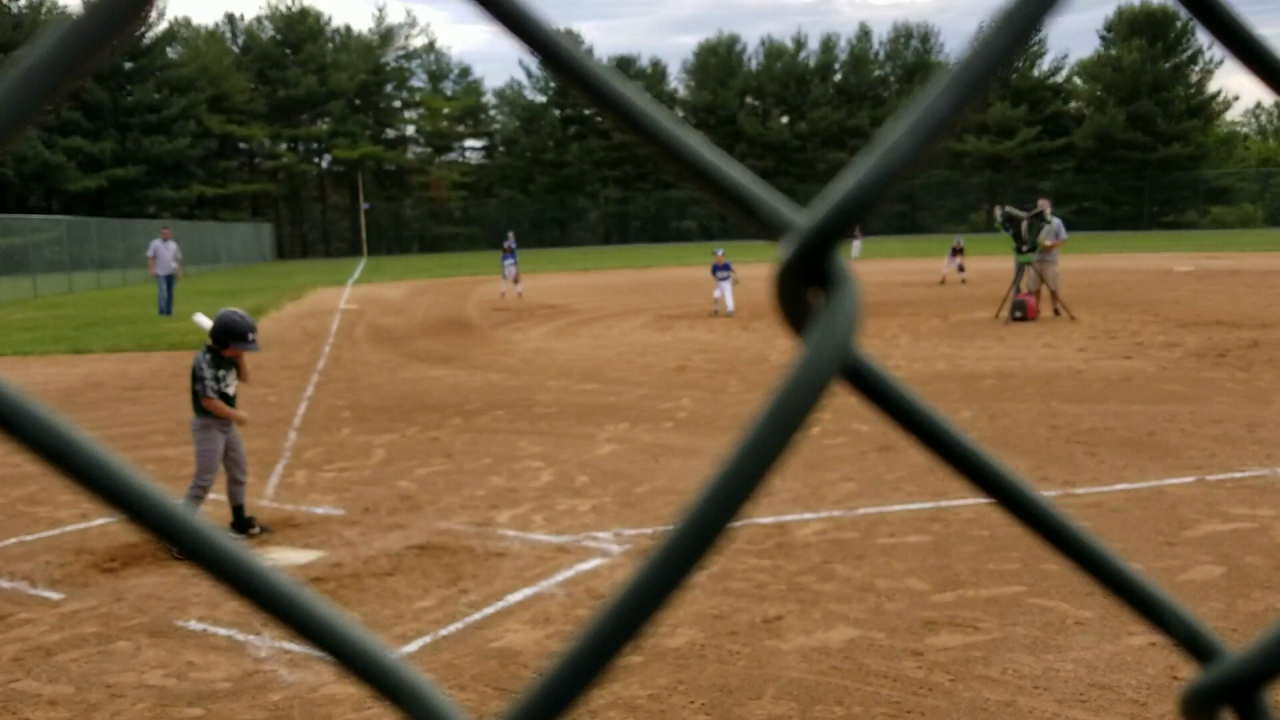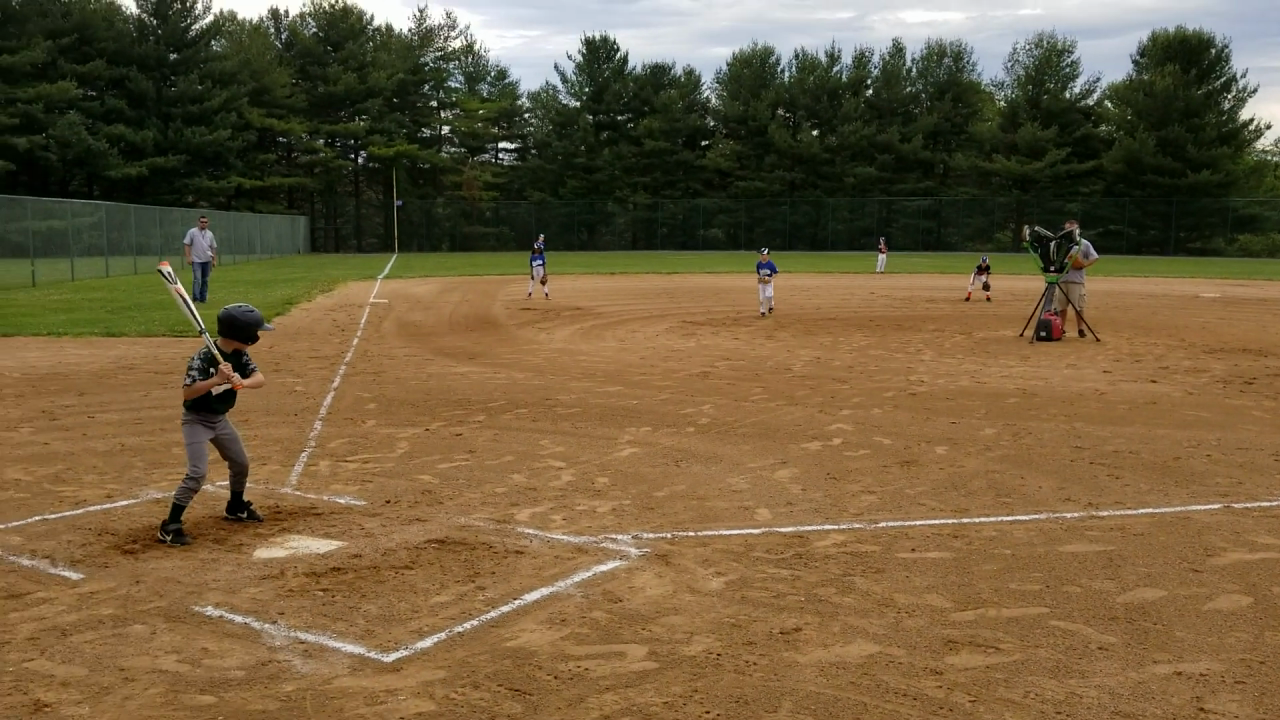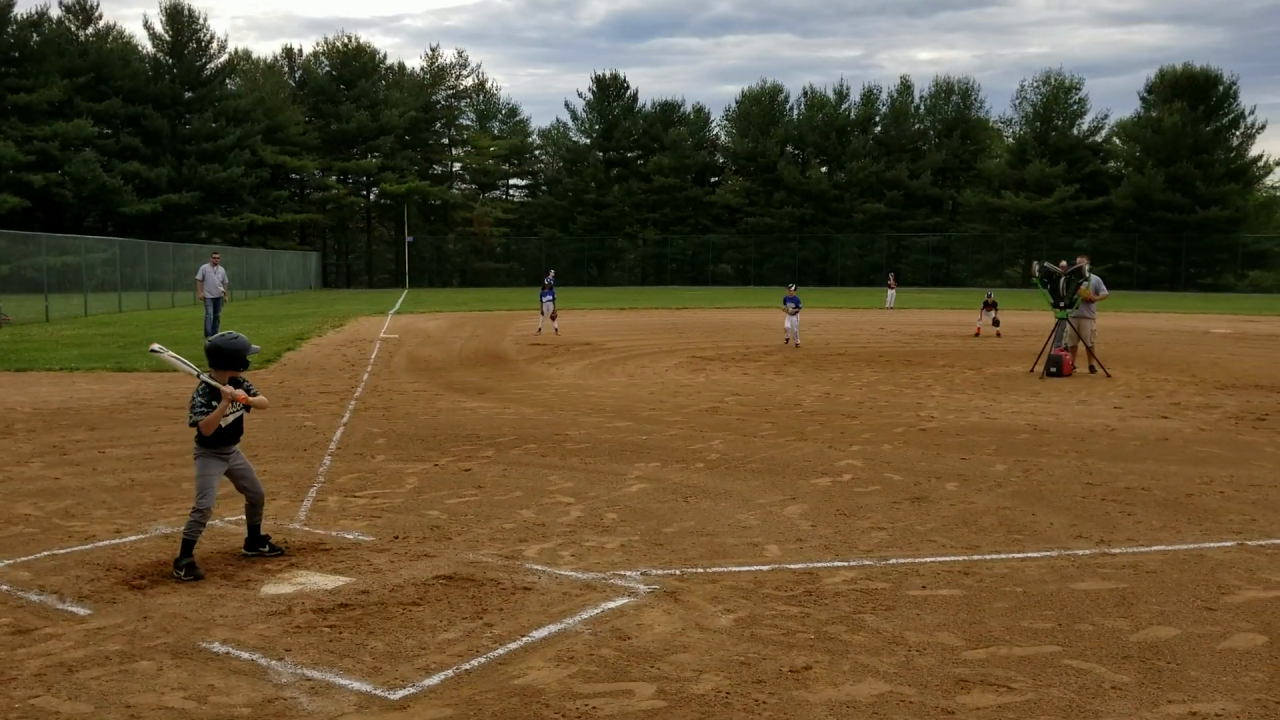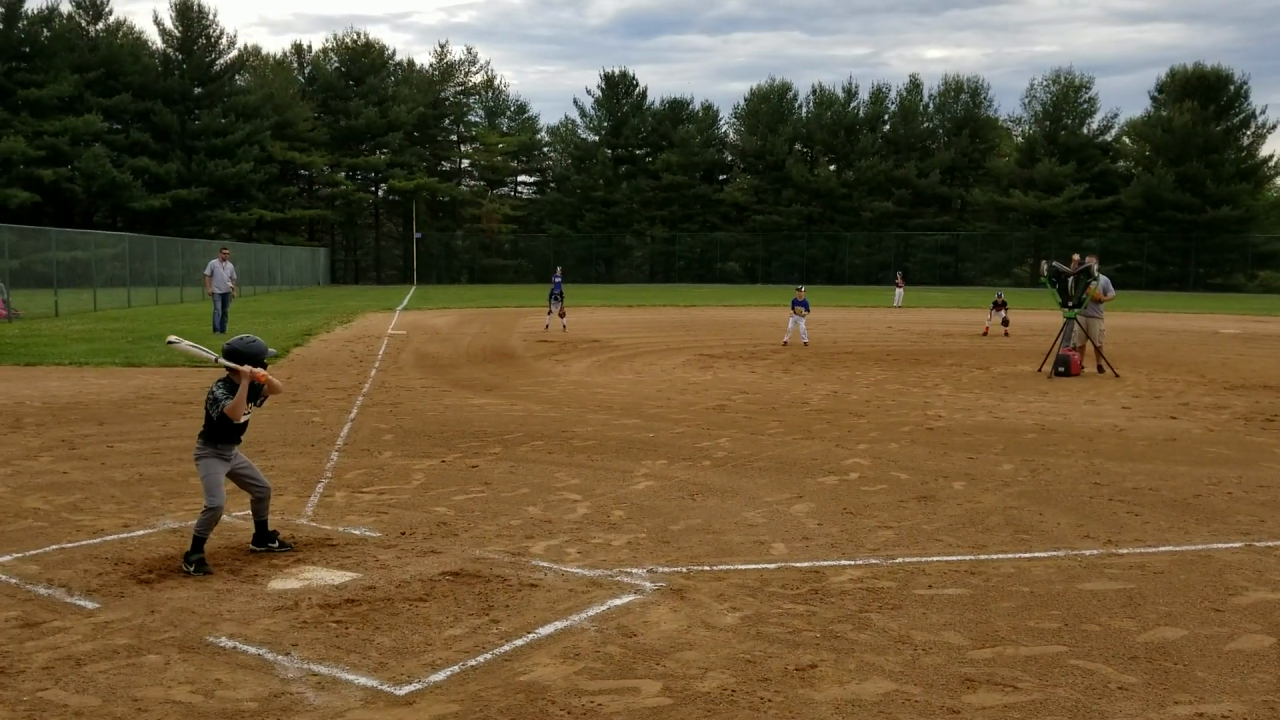
dt=1s
person 1, frame 1
left shoulder: (226, 355)
right shoulder: (206, 360)
left elbow: (244, 378)
right elbow: (209, 402)
left wrist: (240, 356)
right wrist: (236, 415)
left hip: (225, 423)
right hip: (207, 424)
left knee: (238, 472)
right knee: (204, 480)
left ankle: (239, 524)
person 1, frame 2
left shoulder: (239, 356)
right shoulder: (202, 358)
left elbow: (259, 378)
right elbow: (188, 394)
left wrist: (242, 382)
right wrist: (218, 379)
left hip: (219, 419)
right hip: (196, 420)
left knee: (241, 463)
right knee: (197, 473)
left ankle: (236, 506)
right ankle: (170, 525)
person 1, frame 3
left shoulder: (238, 383)
right shoulder: (203, 393)
left elbow: (264, 402)
right elbow: (205, 429)
left wrist: (246, 399)
right wrist: (225, 403)
left hip: (233, 451)
right hip: (209, 454)
left knee: (256, 495)
right knee: (203, 507)
left ankle: (255, 542)
right ankle: (183, 561)
person 1, frame 4
left shoulder: (251, 385)
right shoulder: (220, 390)
left elbow: (278, 388)
right elbow: (235, 413)
left wrist: (264, 377)
right wrist: (245, 382)
left hip: (231, 451)
right hip: (210, 453)
left knee: (262, 489)
right knee: (216, 504)
left ankle: (262, 538)
right ankle: (193, 556)
